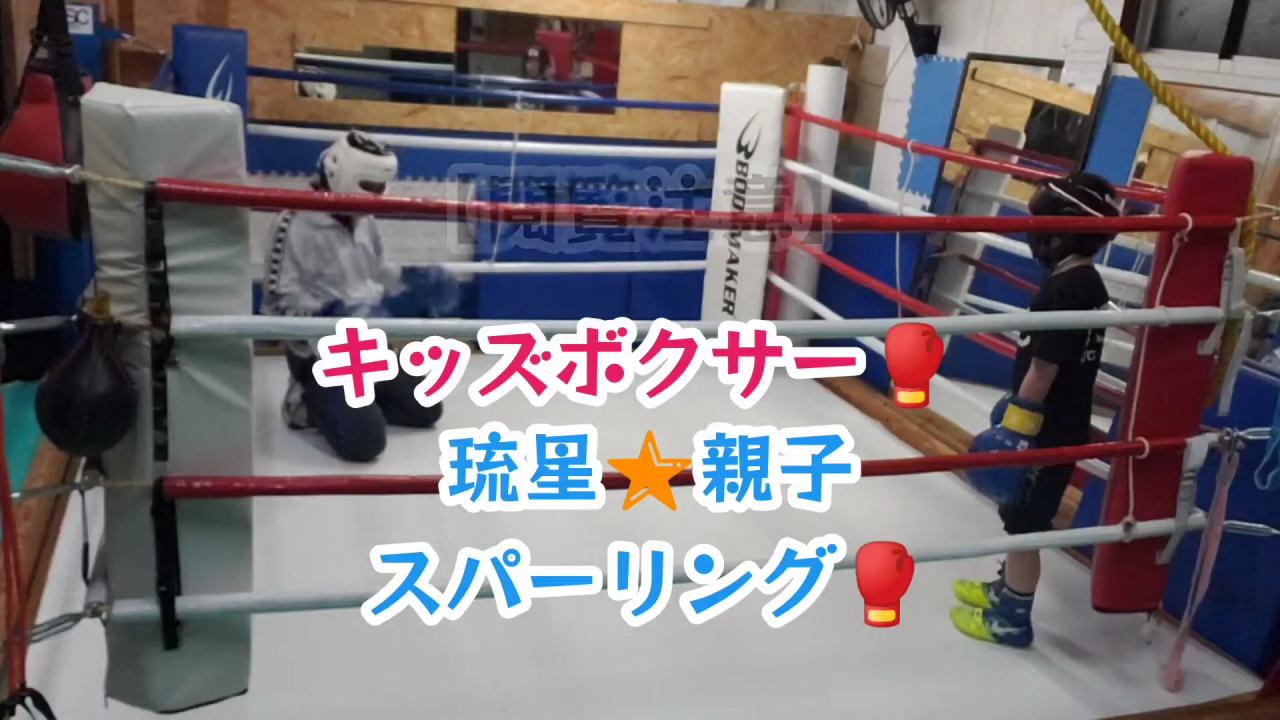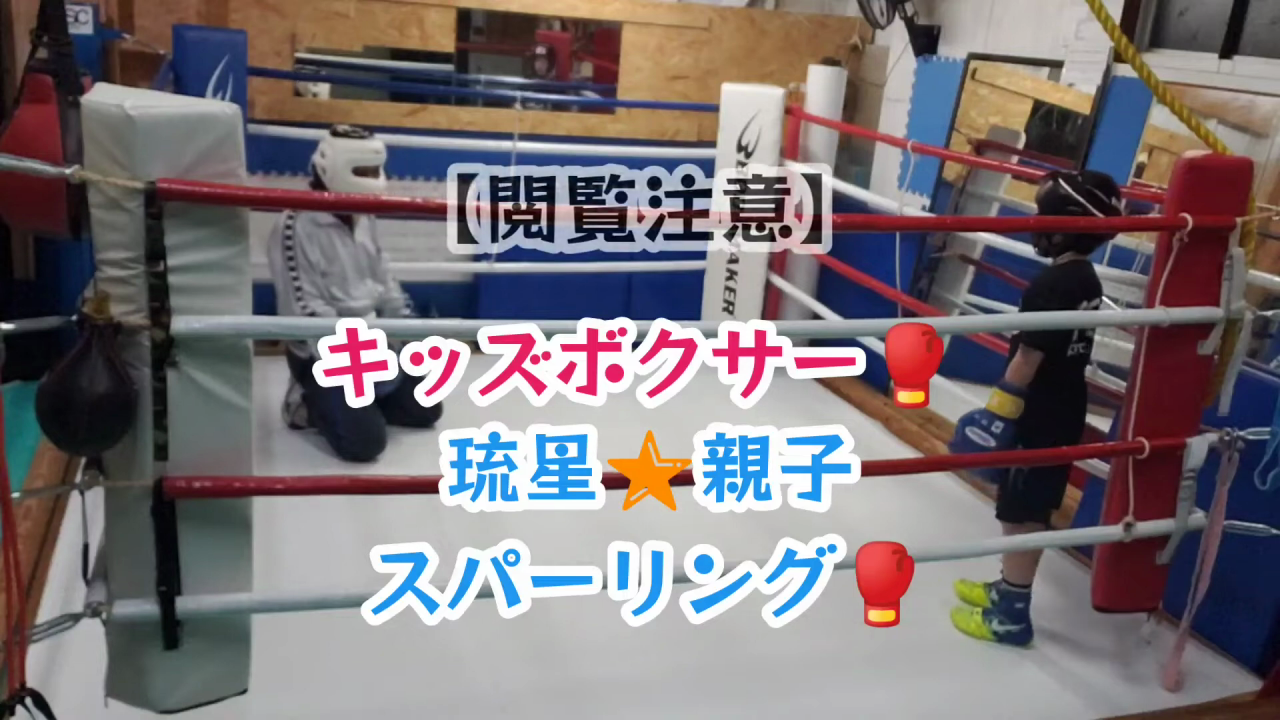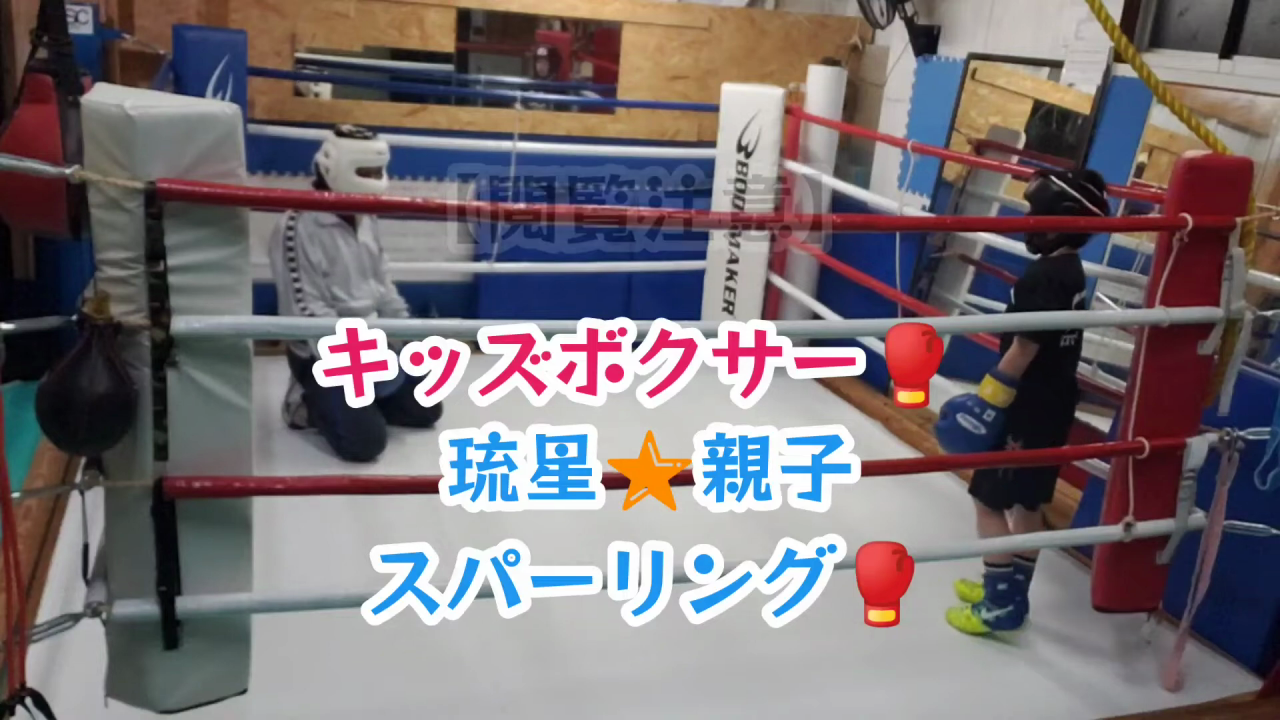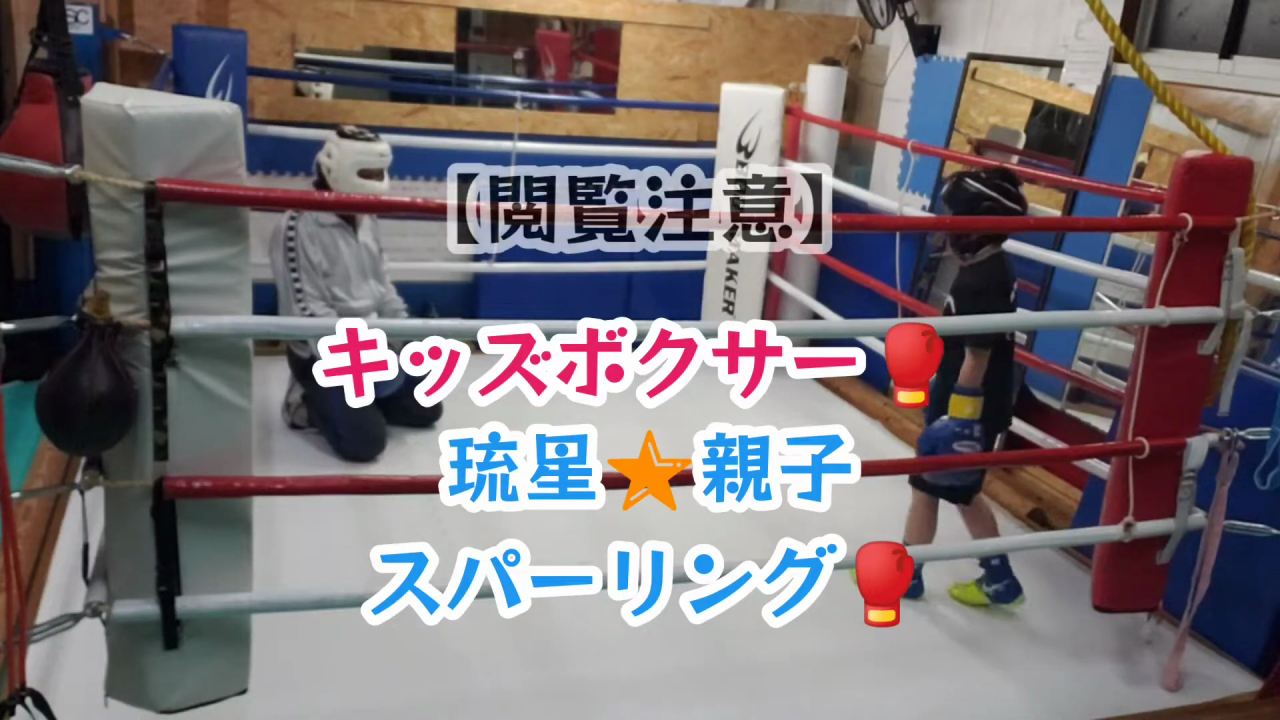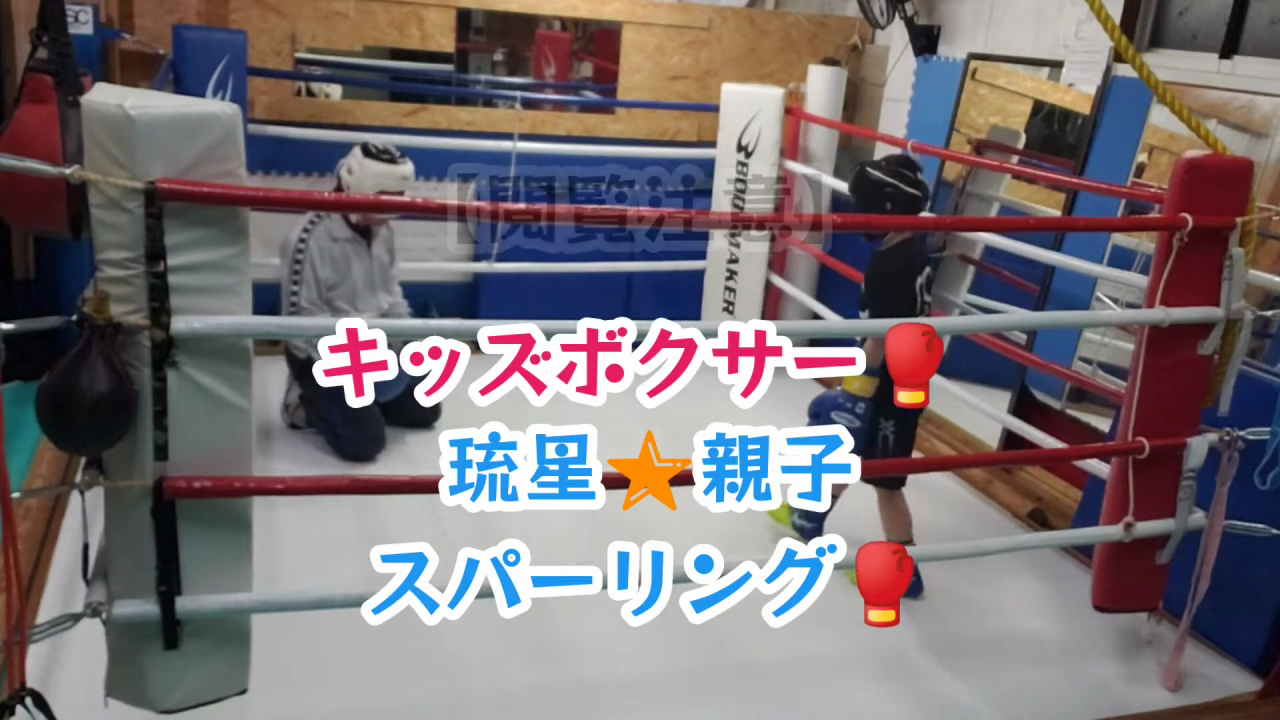
dt=0.5s
person 1, frame 1
left shoulder: (1060, 292)
right shoulder: (1090, 284)
left elbow: (1042, 371)
left wrist: (1015, 430)
left hip: (1046, 430)
right hip: (1066, 424)
left knee: (1023, 524)
right knee: (1026, 518)
left ankle: (1012, 620)
right ankle: (1006, 589)
person 1, frame 2
left shoulder: (1051, 285)
right shoulder: (1087, 280)
left elbow: (1028, 358)
left wrist: (997, 415)
left hip: (1037, 420)
right hip: (1063, 416)
left knee: (1018, 517)
right knee: (1034, 513)
left ankle: (1011, 617)
right ankle: (1007, 589)
person 1, frame 3
left shoulder: (1043, 277)
right shoulder: (1071, 273)
left elbow: (1024, 350)
left wrist: (987, 401)
left hip: (1028, 411)
right hip: (1052, 409)
left knee: (989, 501)
right knee: (1027, 504)
left ankle: (1000, 604)
right ankle: (1013, 591)
person 1, frame 4
left shoulder: (979, 282)
right shoulder: (991, 269)
left elbow: (977, 357)
left wrist: (960, 417)
left hip: (967, 406)
right hip: (980, 404)
left knee: (927, 488)
right knee: (963, 493)
right ankle: (998, 578)
person 1, frame 5
left shoulder: (887, 266)
right shoulder: (914, 253)
left elbow: (880, 339)
left wrist: (856, 393)
left hip: (891, 388)
left knee: (883, 479)
right ankle: (808, 520)
person 2, frame 1
left shoulder: (363, 220)
right shoulder: (295, 227)
left elbow: (379, 274)
right elbow: (280, 304)
left wrist: (418, 283)
right wrist: (334, 317)
right hip: (319, 353)
left knee: (426, 410)
right knee: (365, 440)
right ankle: (310, 404)
person 2, frame 2
left shoulder: (363, 220)
right shoulder: (297, 227)
left elbow: (384, 283)
right elbow: (308, 310)
right hip: (321, 353)
left knee: (427, 410)
right knee: (365, 441)
left ankle: (346, 398)
right ankle: (310, 404)
person 2, frame 3
left shoulder: (365, 221)
right shoulder: (299, 228)
left elbow: (382, 284)
right elbow: (307, 310)
right hip: (322, 354)
left knee: (427, 410)
right knee: (366, 441)
right ankle: (310, 403)
person 2, frame 4
left shoulder: (365, 222)
right shoulder: (299, 229)
left elbow: (382, 285)
right elbow: (308, 310)
right hip: (323, 355)
left knee: (427, 410)
right knee: (366, 441)
right ankle: (309, 404)
person 2, frame 5
left shoulder: (382, 229)
right shoulder: (312, 238)
right elbow: (303, 317)
right hip: (321, 355)
left knee: (425, 412)
right knee: (365, 442)
right ankle: (307, 404)
